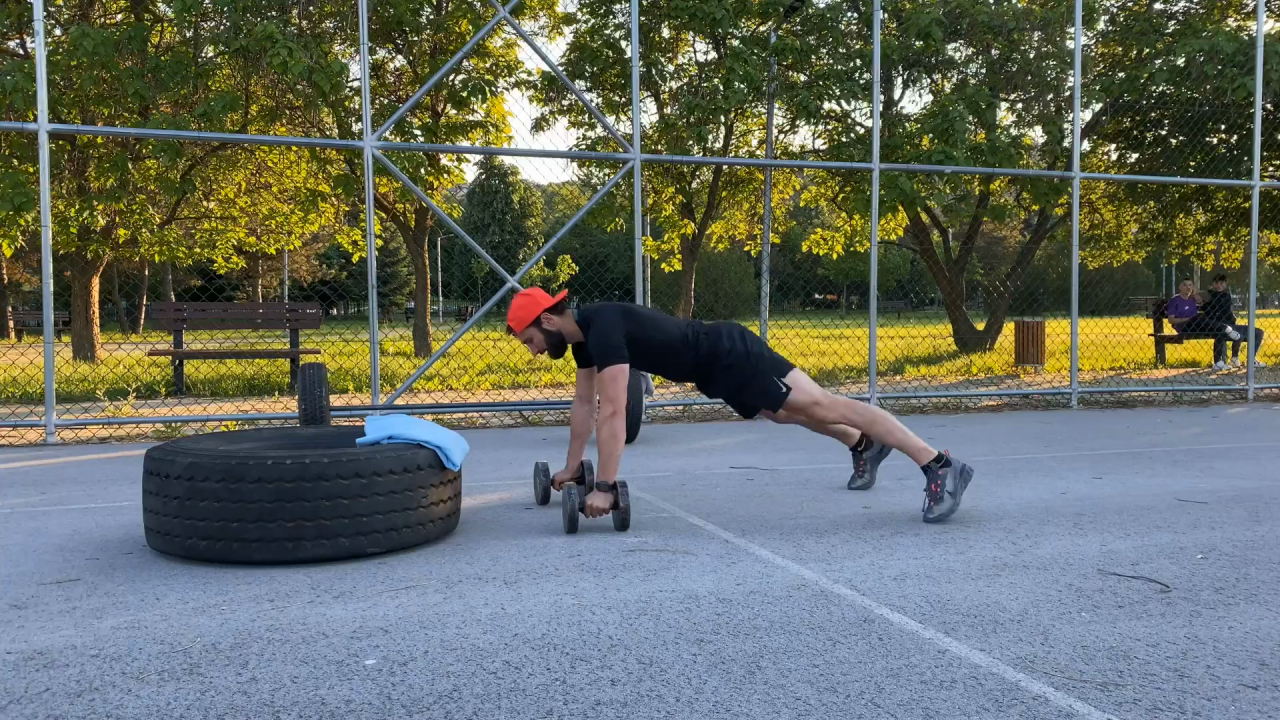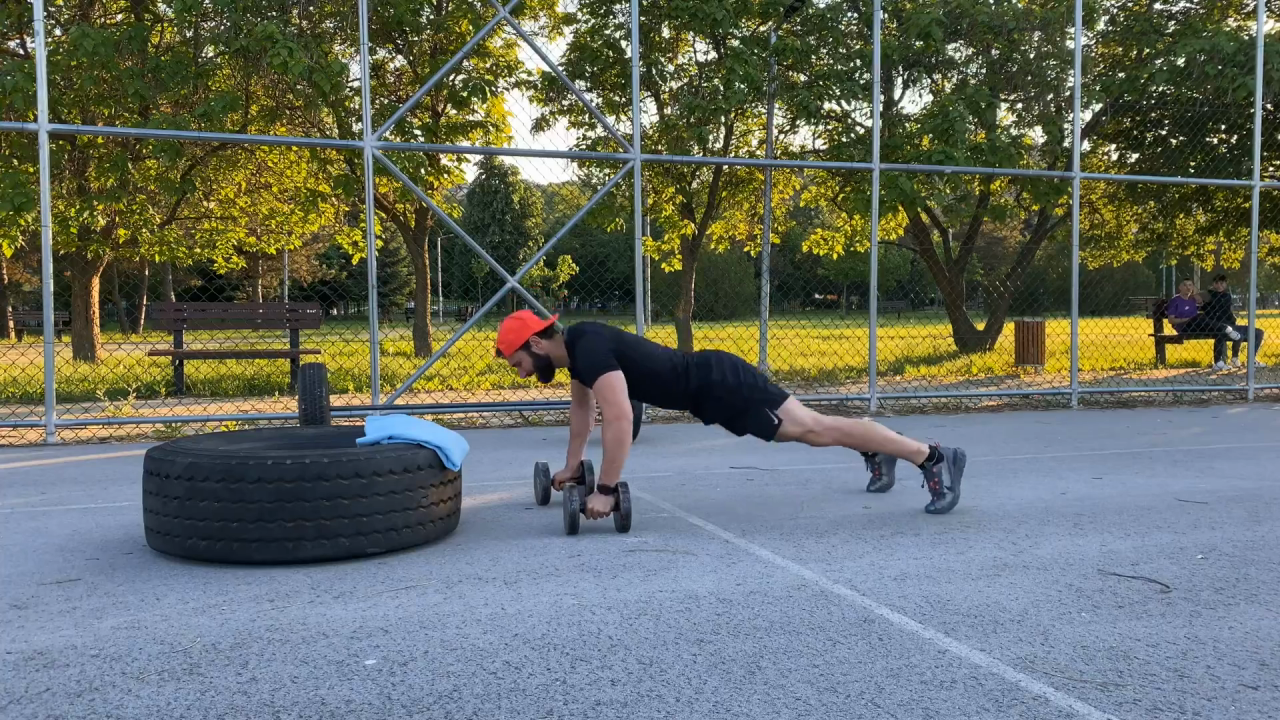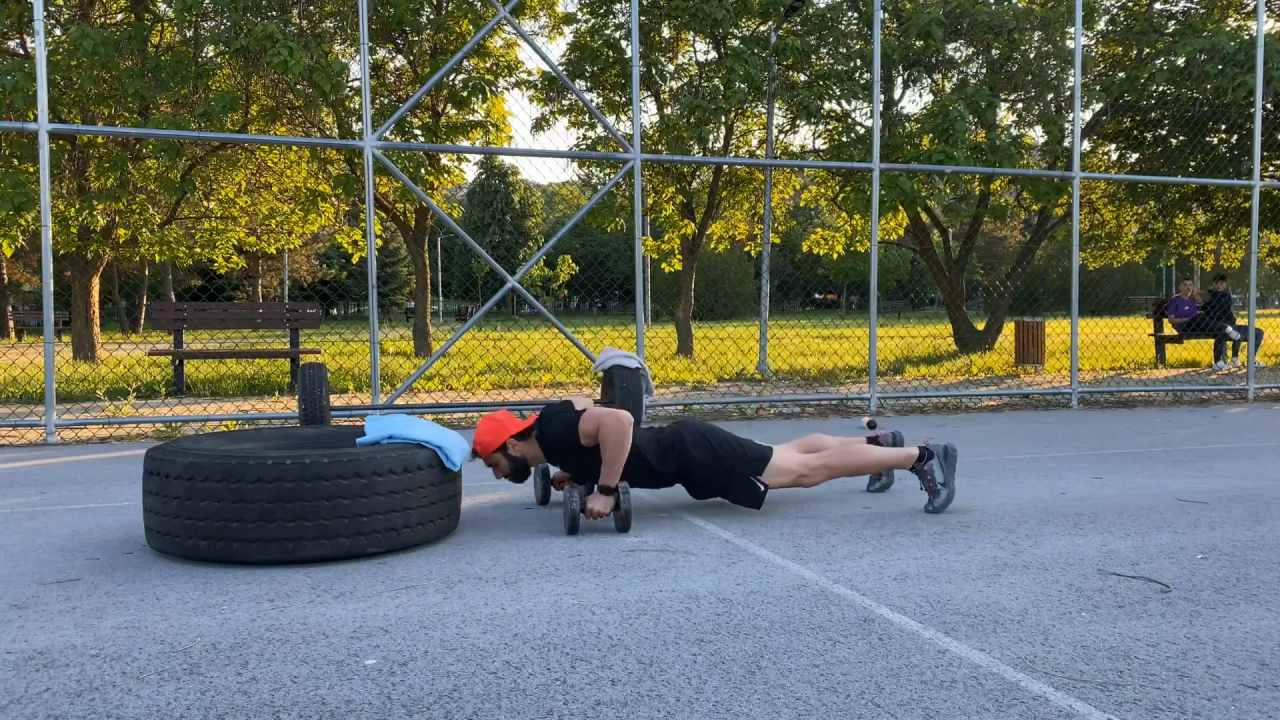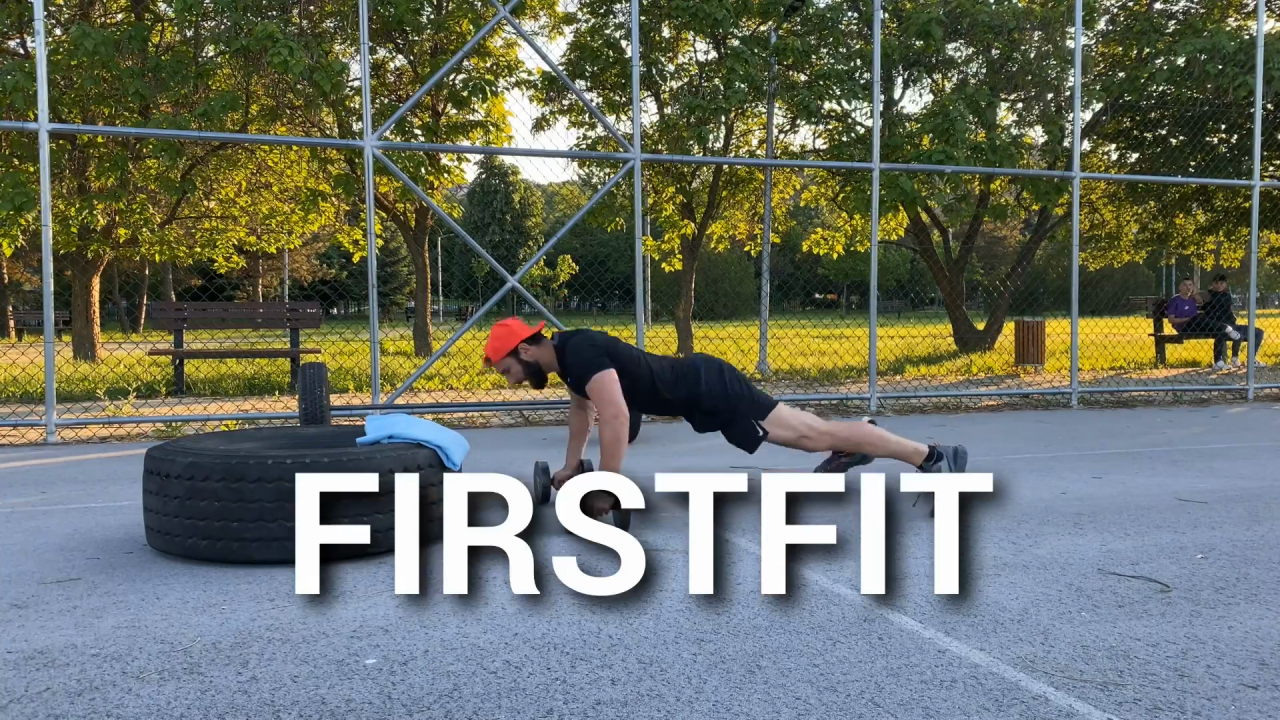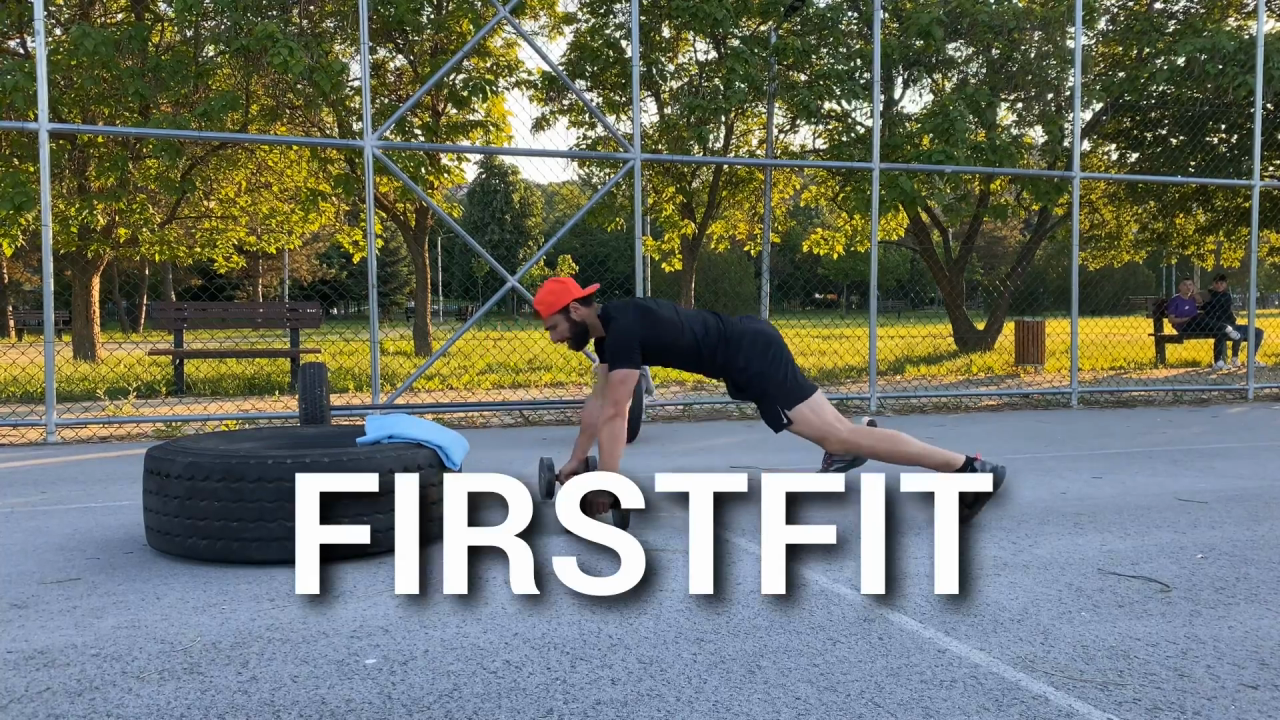
dt=0.4s
person 1, frame 1
left shoulder: (603, 328)
right shoulder: (584, 332)
left elbow: (612, 412)
right elbow: (583, 401)
left wrist: (604, 488)
right wrist: (571, 467)
left hip: (730, 354)
right hip: (715, 364)
left knee: (823, 405)
right knee: (783, 413)
left ankle: (941, 466)
right ankle: (863, 447)
person 1, frame 2
left shoulder: (588, 347)
right shoulder: (575, 348)
left elbow: (619, 417)
right elbow: (581, 405)
left wrist: (605, 491)
right wrist: (570, 466)
left hip: (717, 384)
right hip: (708, 381)
left knee: (814, 429)
right knee: (795, 426)
left ankle: (935, 458)
right ankle: (877, 451)
person 1, frame 3
left shoulder: (555, 434)
right shoulder: (550, 425)
left elbow: (619, 420)
right elbow: (583, 402)
left wrist: (605, 491)
right wrist: (571, 469)
left hip: (696, 458)
right hip: (684, 443)
left knee: (808, 469)
right knee: (791, 452)
left ankle: (924, 456)
right ankle: (878, 442)
person 1, frame 4
left shoulder: (578, 352)
right shoulder: (566, 353)
left elbow: (616, 416)
right elbow: (580, 406)
left wrist: (607, 490)
right wrist: (571, 465)
left hip: (706, 389)
right hip: (696, 379)
left knee: (810, 433)
right knee: (790, 418)
left ankle: (933, 457)
right ankle: (857, 445)
person 1, frame 5
left shoulder: (622, 330)
right shoulder: (611, 326)
left elbow: (615, 414)
right elbow: (598, 400)
left wrist: (607, 490)
right wrist: (575, 462)
left hip: (751, 355)
right hip: (746, 339)
left knee: (839, 433)
left ankle: (970, 469)
right ankle: (843, 452)
